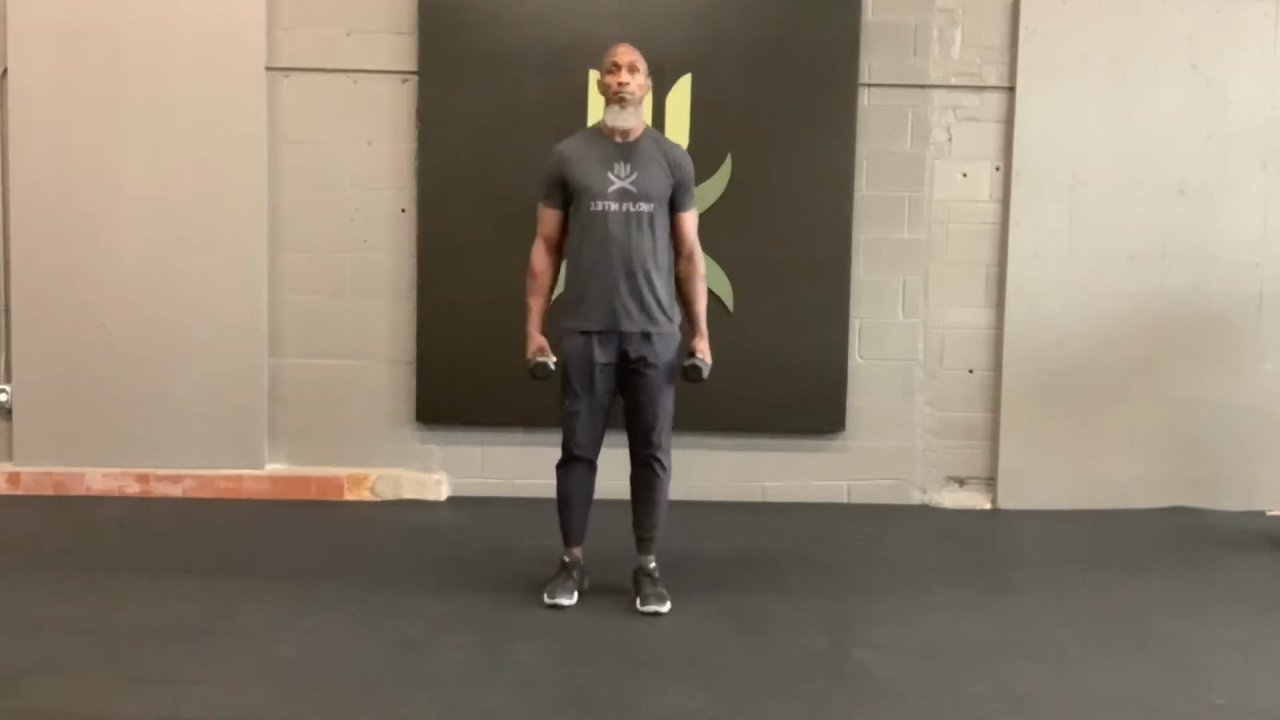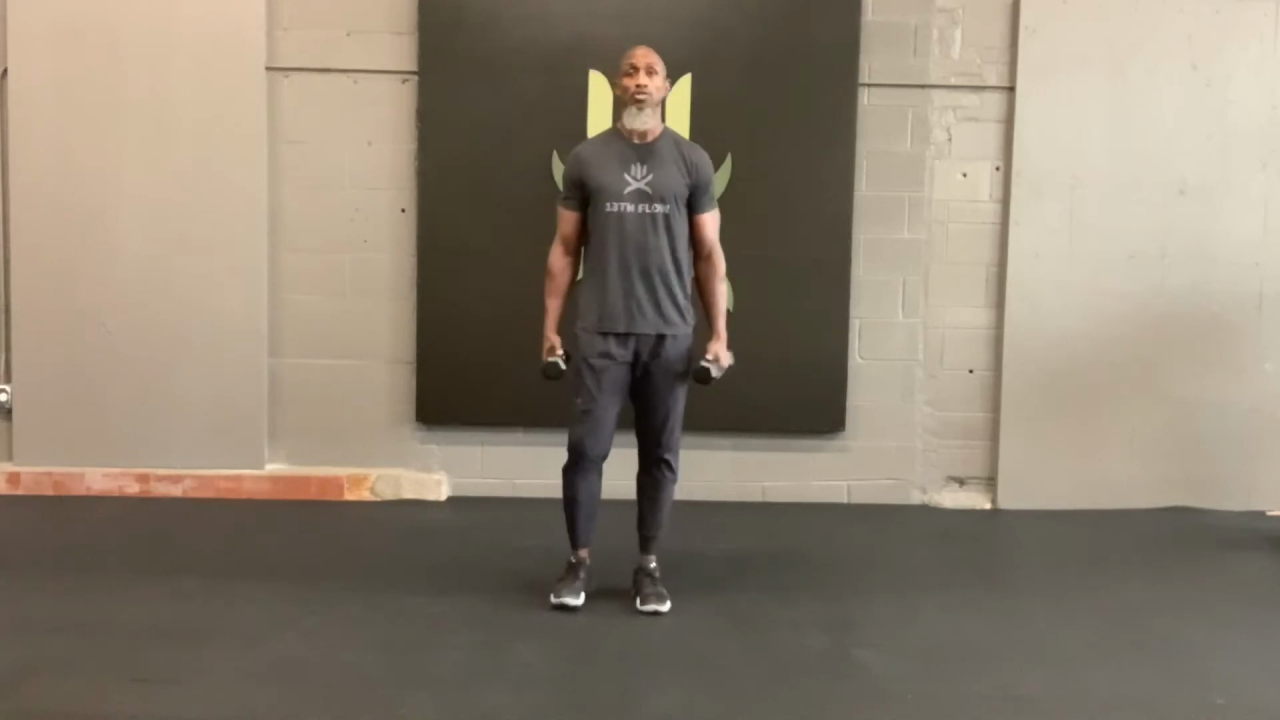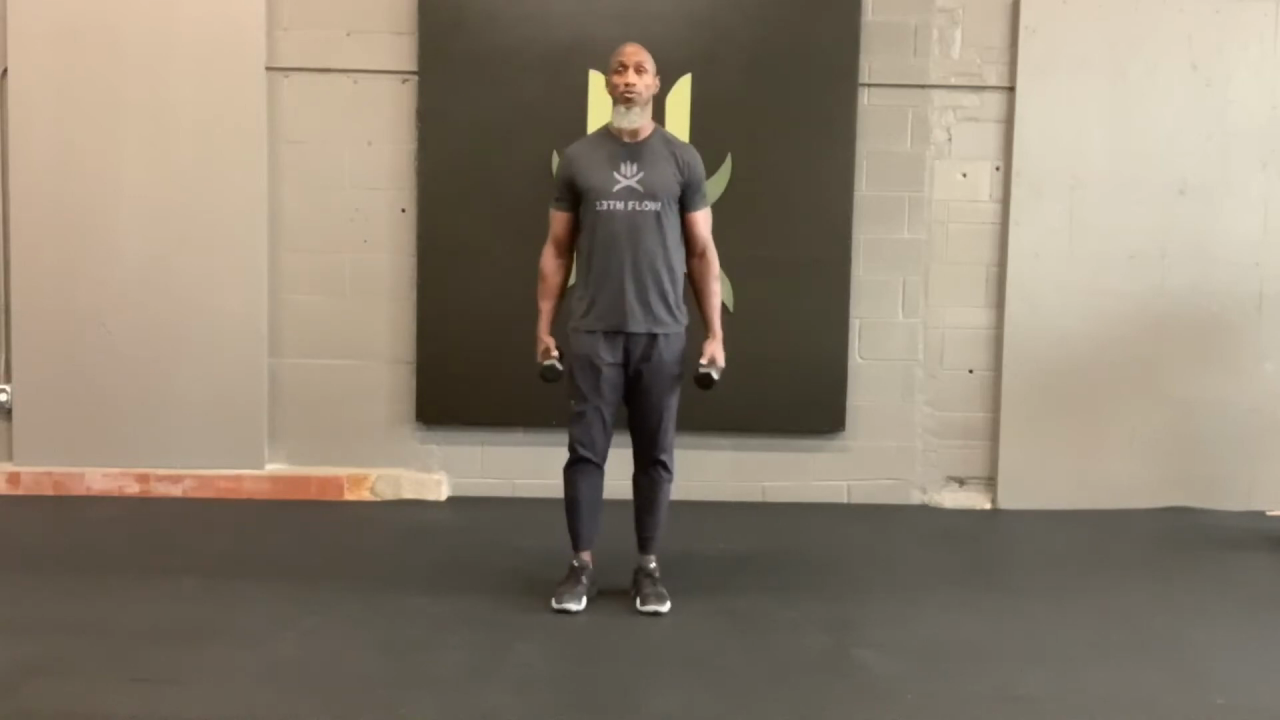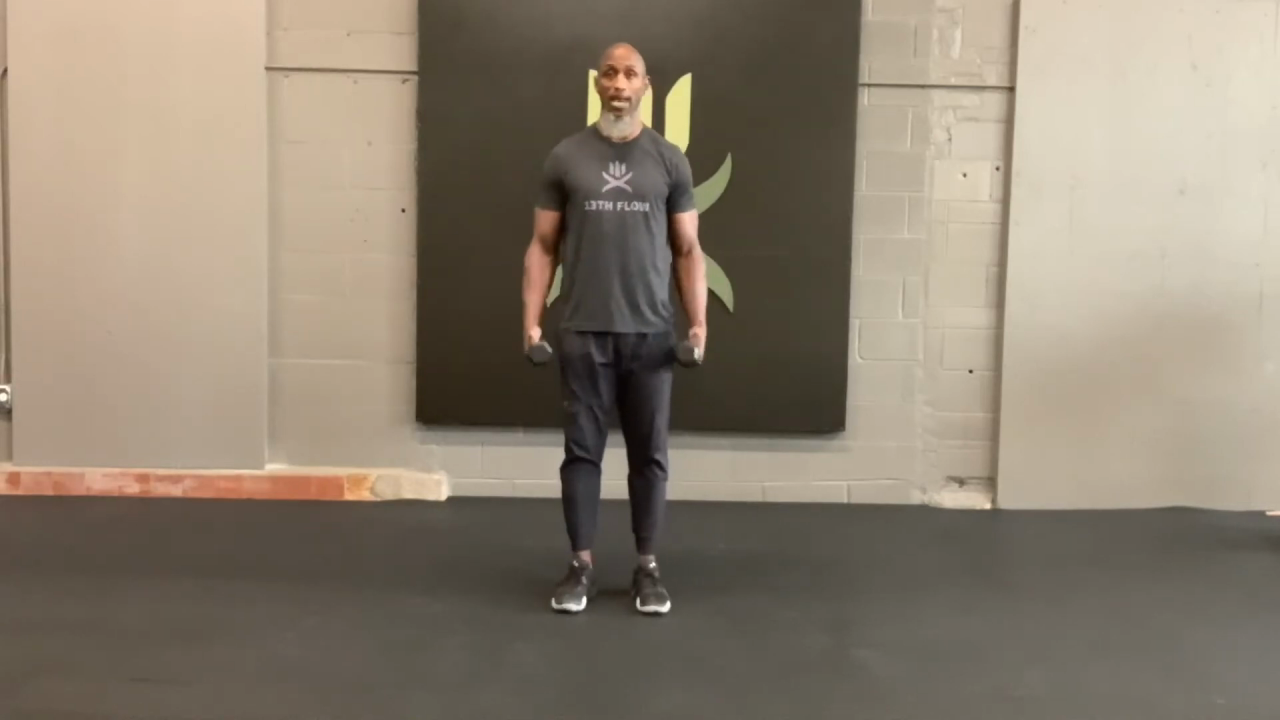
dt=0.4s
person 1, frame 1
left shoulder: (673, 160)
right shoulder: (568, 156)
left elbow: (688, 251)
right elbow: (546, 247)
left wrist: (700, 332)
right wrist: (534, 326)
left hip: (655, 332)
right hip: (585, 332)
left knee: (652, 453)
right knee: (578, 450)
left ankle: (647, 565)
right ankle: (572, 560)
person 1, frame 2
left shoulder: (692, 160)
right shoulder: (587, 158)
left elbow: (709, 252)
right elbow: (565, 248)
left wrist: (719, 334)
right wrist: (550, 326)
left hip: (669, 333)
right hip: (601, 331)
left knee: (659, 454)
right knee: (585, 449)
left ankle: (648, 565)
right ankle: (579, 562)
person 1, frame 3
left shoulder: (682, 159)
right shoulder: (577, 158)
left elbow: (702, 251)
right elbow: (557, 250)
left wrist: (715, 333)
right wrist: (543, 326)
left hip: (661, 332)
right hip: (593, 331)
left knee: (655, 454)
right knee: (585, 451)
left ankle: (648, 566)
right ankle: (582, 565)
person 1, frame 4
left shoulder: (669, 160)
right shoulder: (566, 157)
left elbow: (688, 249)
right elbow: (543, 246)
left wrist: (697, 321)
right wrist: (531, 319)
left hip: (650, 332)
right hip: (583, 331)
left knee: (649, 453)
right knee: (581, 450)
left ankle: (647, 565)
right ankle: (581, 564)
